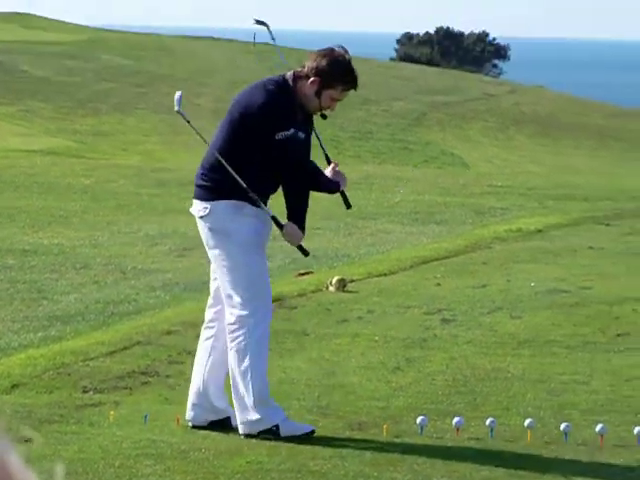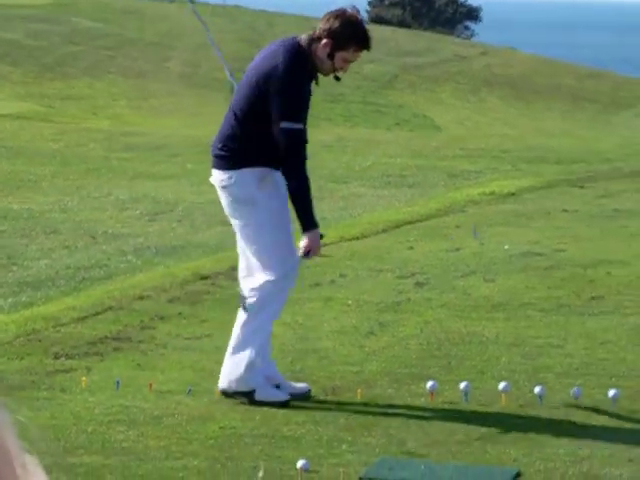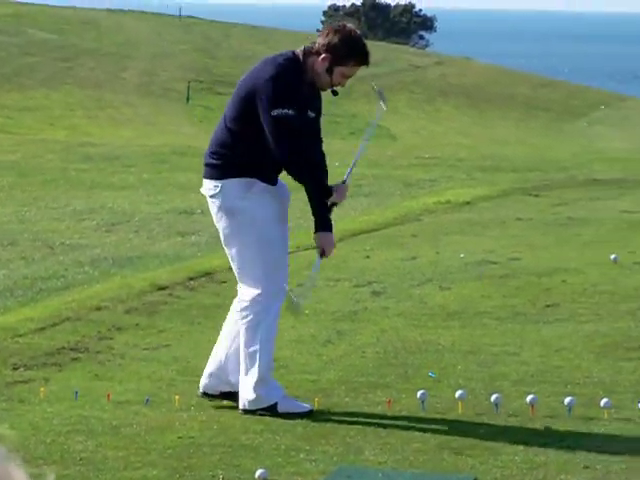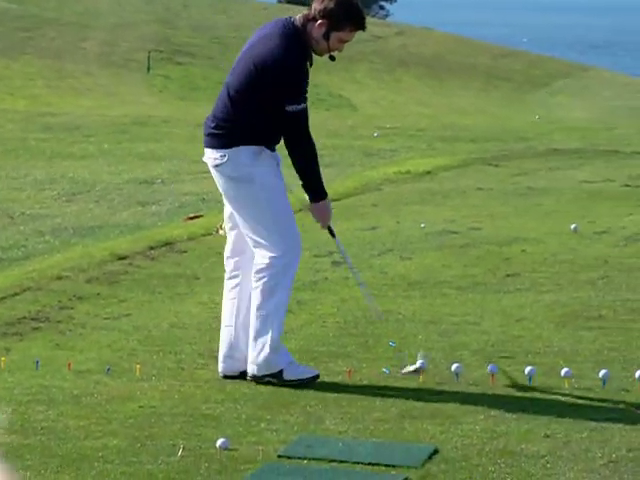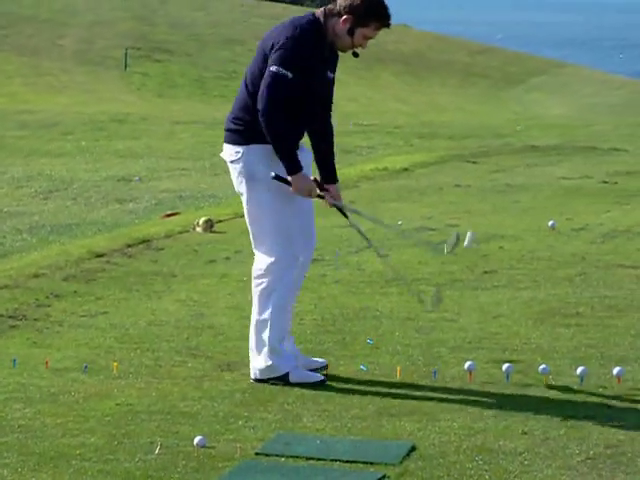
dt=0.7s
person 1, frame 1
left shoulder: (300, 112)
right shoulder: (267, 101)
left elbow: (296, 173)
right elbow: (298, 168)
left wrist: (296, 223)
right wrist: (334, 183)
left hip: (246, 208)
right hip: (225, 207)
left knee: (226, 309)
right knee: (251, 308)
left ankle: (205, 408)
right ankle: (258, 416)
person 1, frame 2
left shoulder: (290, 52)
right shoulder: (289, 73)
right elbow: (293, 154)
right wrist: (309, 225)
left hip: (254, 170)
right hip: (245, 174)
left knee: (261, 272)
right knee: (275, 271)
left ankle: (255, 373)
right ankle: (238, 375)
person 1, frame 3
left shoulder: (309, 89)
right shoulder: (276, 79)
left elbow: (310, 152)
right elbow: (288, 151)
left wrist: (322, 225)
right wrist: (326, 192)
left hip: (262, 185)
right hip: (236, 185)
left knee: (260, 283)
right knee: (264, 285)
left ankle: (221, 378)
right ankle: (258, 393)
person 1, frame 4
left shoulder: (284, 34)
right shoulder: (287, 55)
right elbow: (297, 132)
right wrist: (317, 197)
left hip: (241, 150)
right hip: (240, 154)
left knee: (244, 253)
right knee: (281, 248)
left ankle: (236, 356)
right ankle: (266, 359)
person 1, frame 5
left shoulder: (327, 51)
right shoulder: (295, 40)
left elbow: (319, 117)
right elbow: (269, 107)
left wrist: (328, 176)
right wrist: (294, 170)
left hip: (283, 152)
right hip: (256, 151)
left knee: (299, 248)
right knee: (279, 255)
left ankle: (279, 346)
right ankle: (269, 361)
